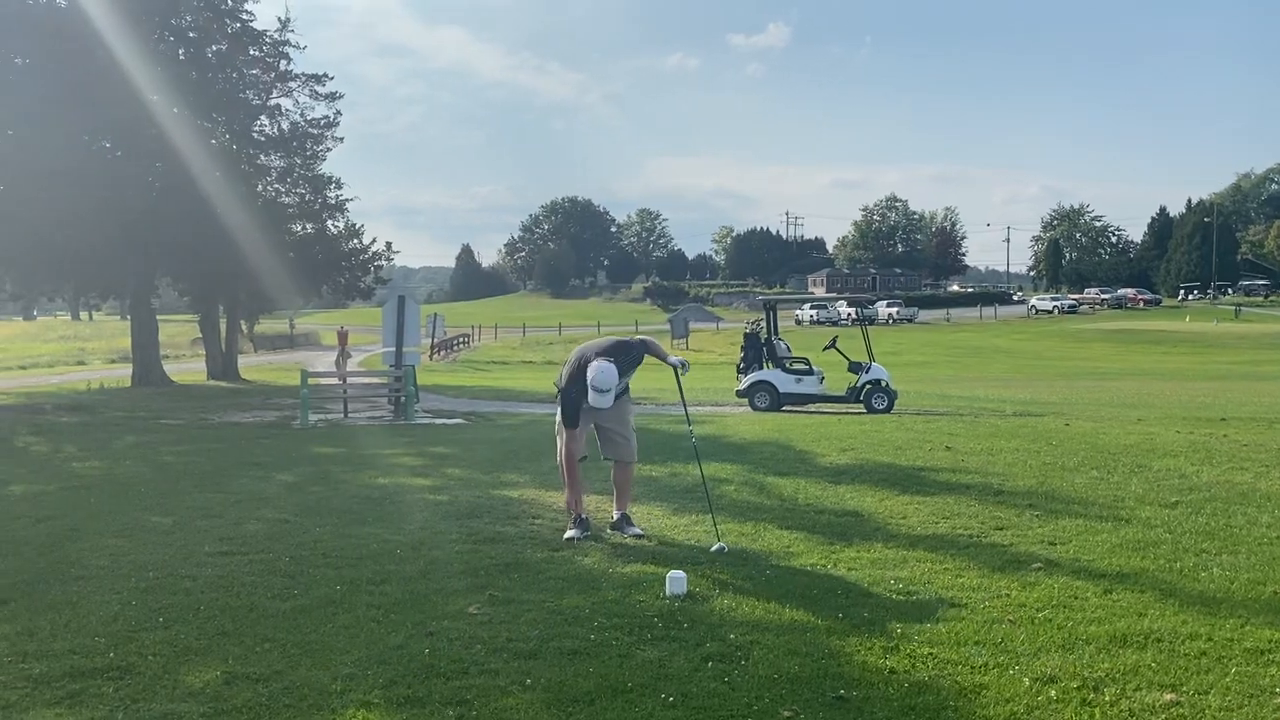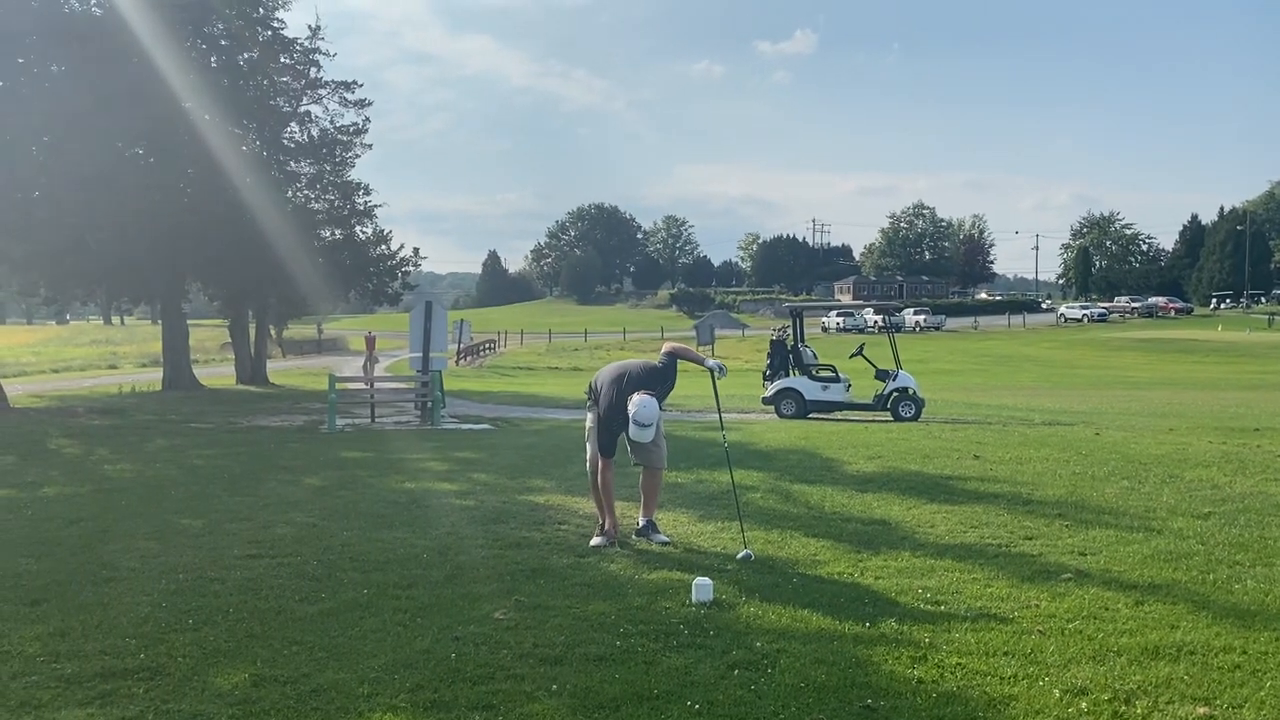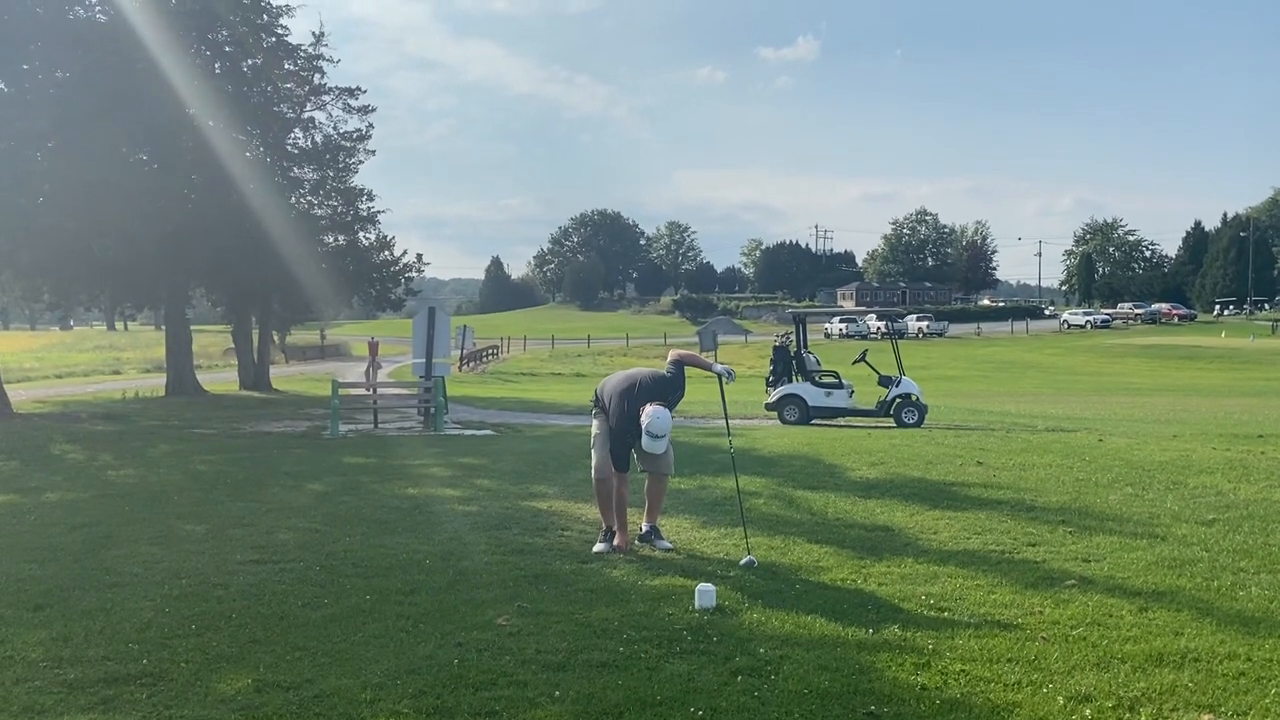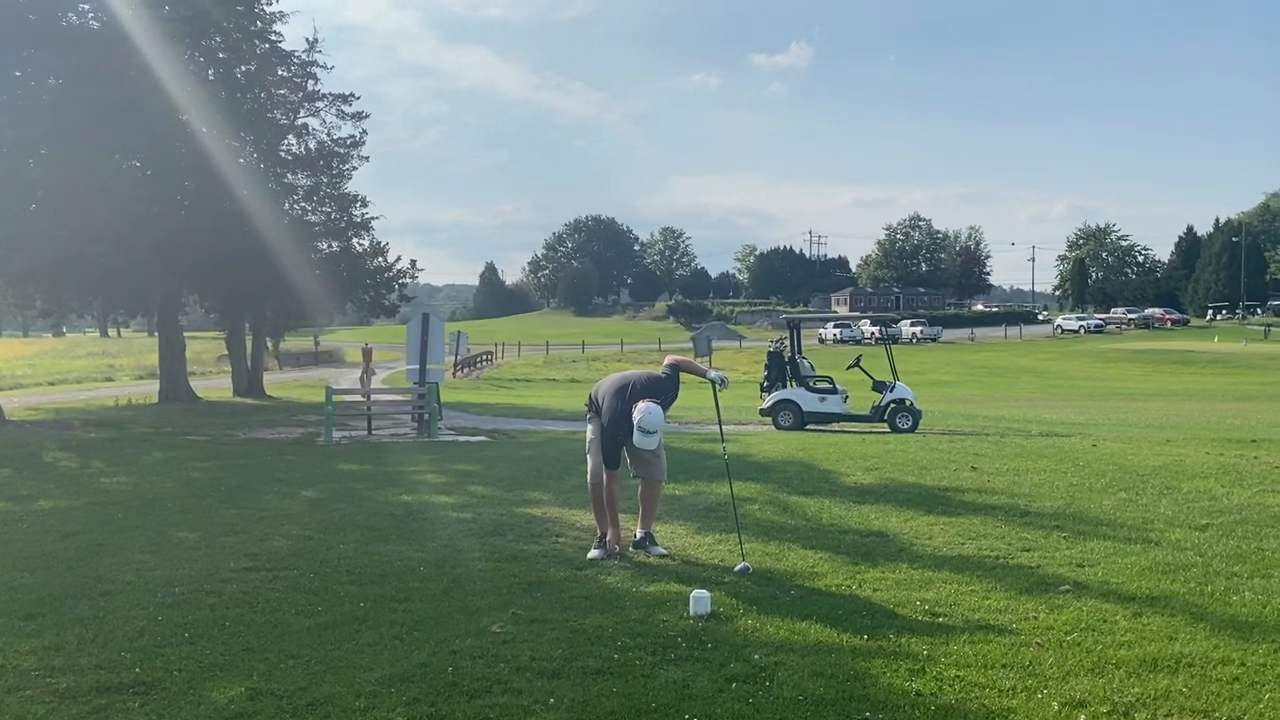
dt=1s
person 1, frame 1
left shoulder: (627, 352)
right shoulder: (572, 387)
left elbow: (643, 340)
right elbow: (571, 439)
left wrist: (668, 358)
right wrist: (571, 488)
left hip: (618, 398)
right hip: (577, 402)
left knee: (626, 454)
right knee: (568, 455)
left ankle: (620, 516)
right ankle: (578, 518)
person 1, frame 2
left shoulder: (662, 378)
right shoulder: (610, 416)
left elbow: (669, 346)
right elbow: (606, 468)
left wrist: (705, 361)
right wrist: (610, 517)
left hip: (645, 405)
right hip: (601, 401)
left knee: (656, 460)
right knee: (596, 463)
left ankle: (646, 522)
right ankle: (604, 523)
person 1, frame 3
left shoulder: (672, 388)
right shoulder: (622, 428)
left elbow: (675, 354)
right elbow: (621, 482)
left wrist: (713, 366)
right wrist: (622, 532)
left hip: (645, 398)
right hip: (606, 408)
left knee: (662, 466)
right knee: (602, 470)
left ankle: (649, 528)
right ankle: (609, 530)
person 1, frame 4
left shoulder: (666, 388)
right shoulder: (614, 426)
left elbow: (672, 359)
right elbow: (611, 478)
left wrist: (707, 372)
right wrist: (614, 528)
left hip: (645, 416)
right hip: (601, 413)
left knee: (655, 472)
right knee: (598, 474)
left ankle: (643, 534)
right ankle: (603, 536)
